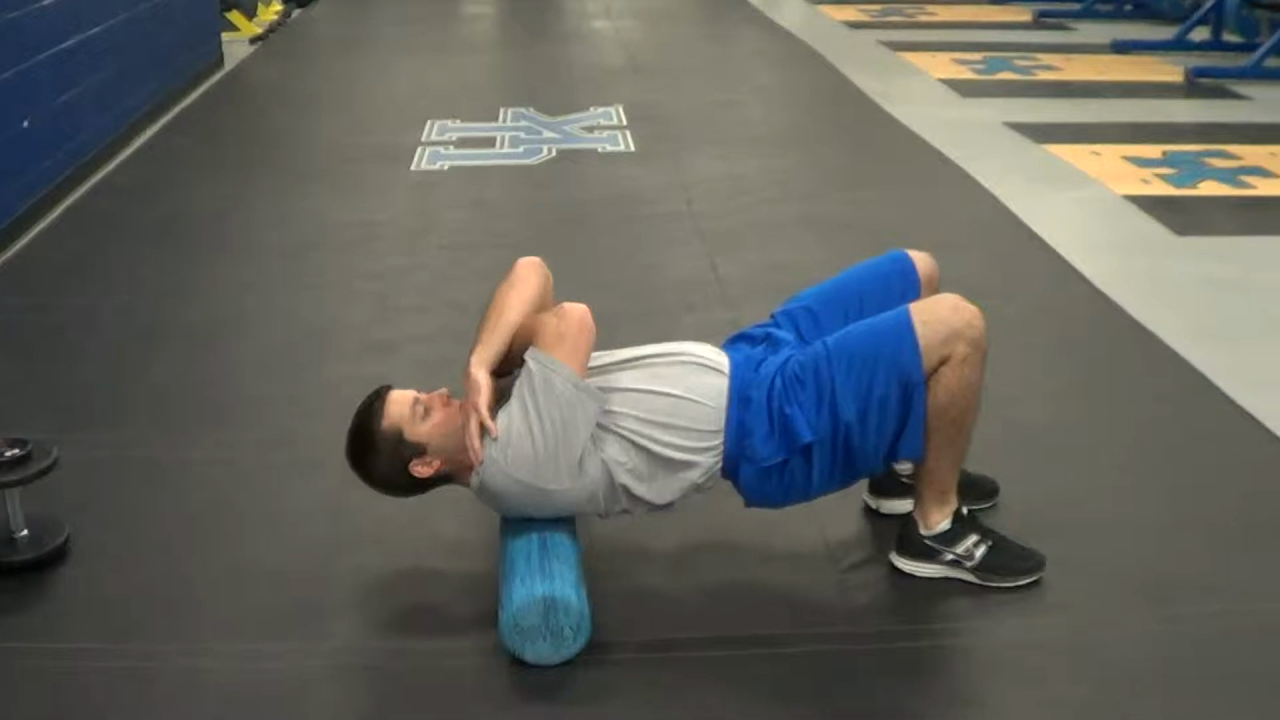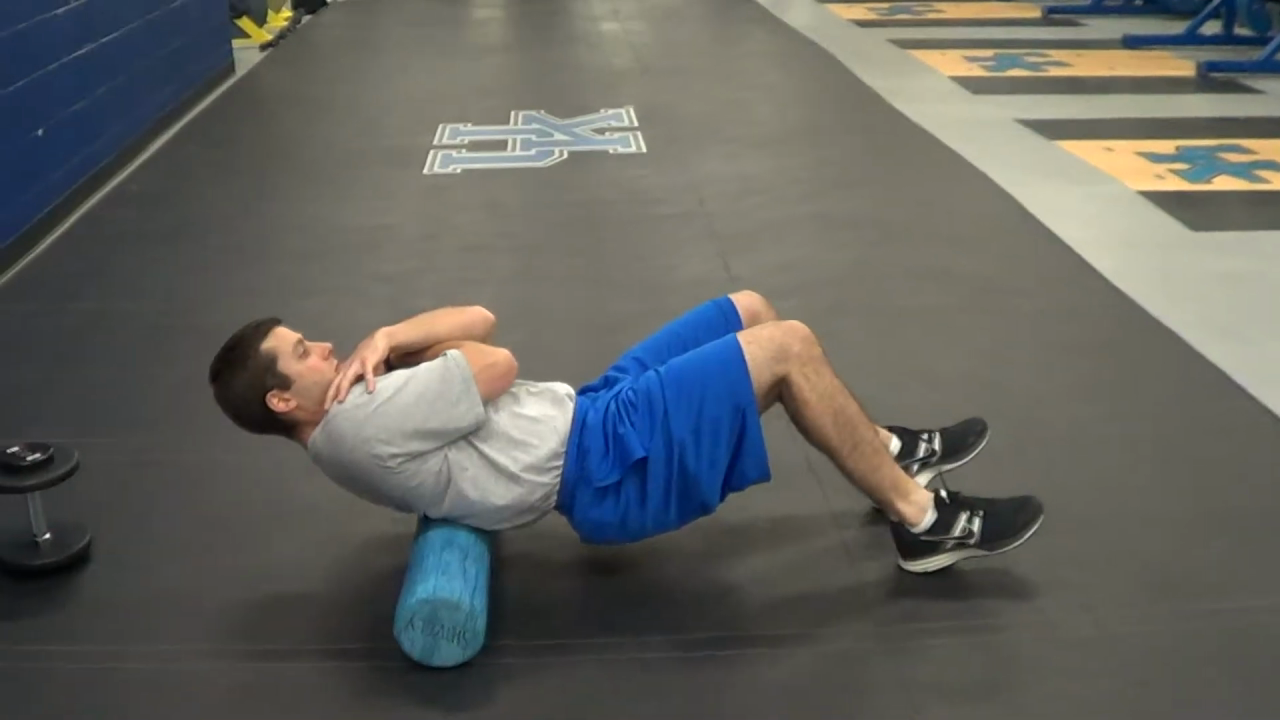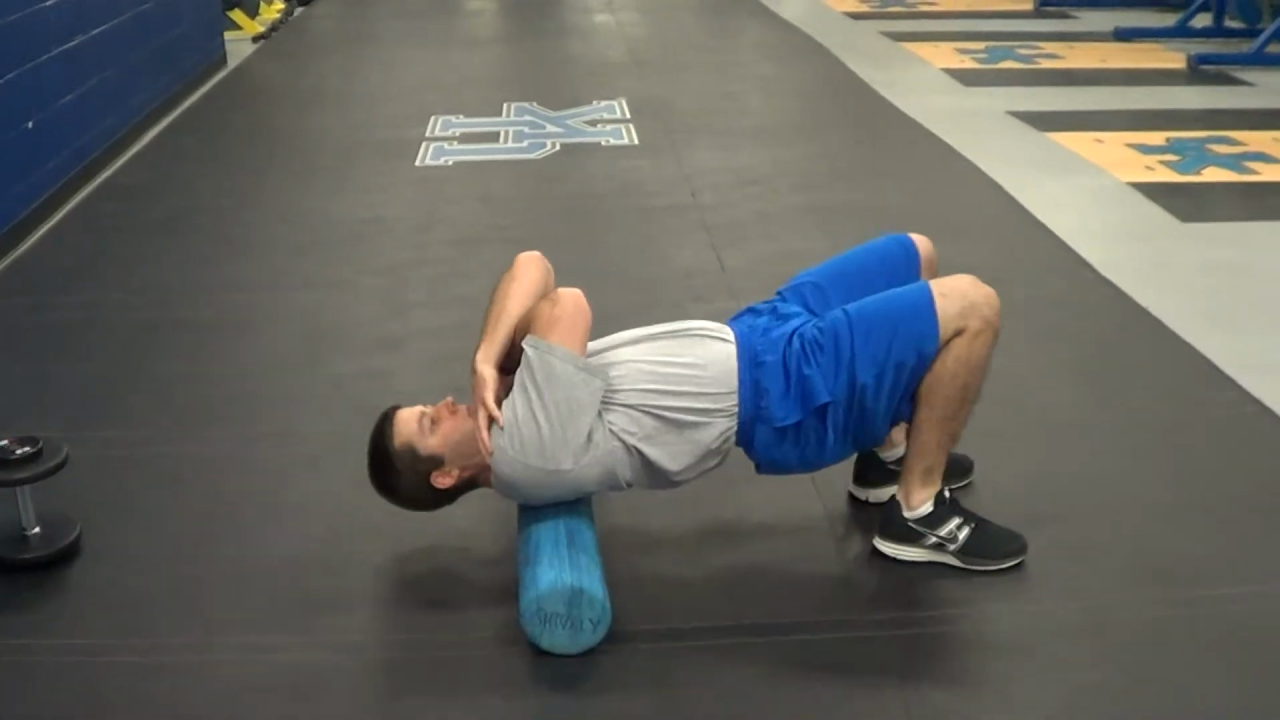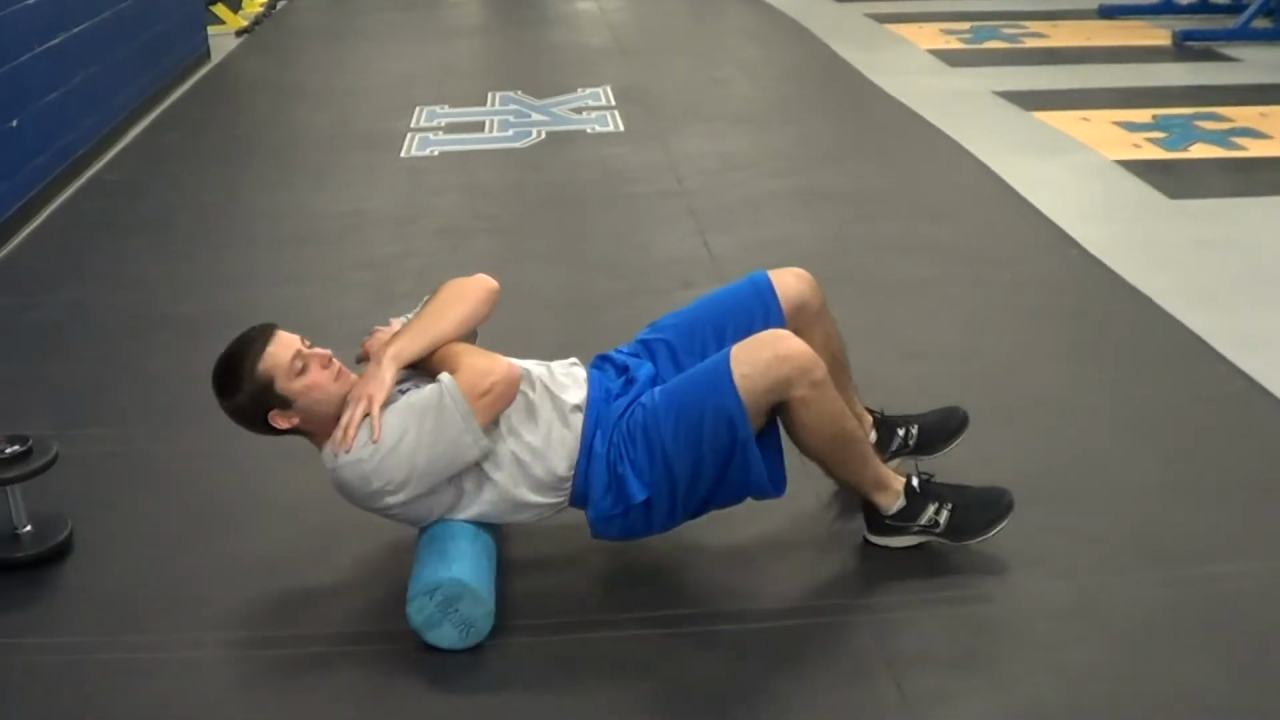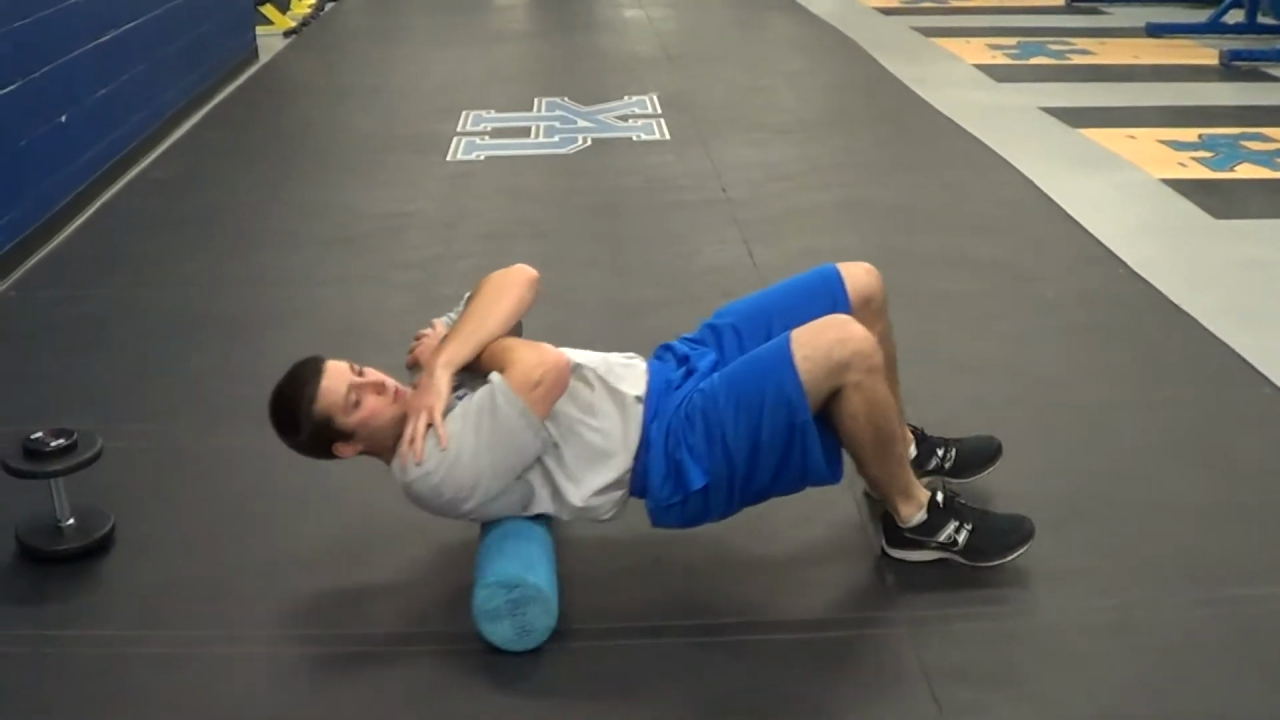
dt=1s
person 1, frame 1
left shoulder: (493, 416)
right shoulder: (519, 470)
left elbow: (531, 270)
right elbow: (571, 322)
left wrist: (481, 359)
right wrist: (505, 349)
left hip: (739, 370)
right hip: (761, 427)
left knee: (918, 273)
right knee: (957, 325)
left ankle: (901, 468)
right ankle: (936, 529)
person 1, frame 2
left shoulder: (359, 410)
right shoulder: (361, 426)
left elbow: (482, 318)
right elbow: (500, 368)
left wrist: (385, 339)
right wrist: (397, 348)
left hip: (590, 414)
right hip: (608, 465)
left knee: (750, 310)
right knee: (790, 345)
left ankle: (886, 452)
right ankle: (923, 519)
person 1, frame 3
left shoulder: (510, 410)
right shoulder: (532, 462)
left elbow: (530, 265)
right elbow: (567, 307)
left wrist: (488, 357)
right wrist: (503, 356)
left hip: (752, 341)
right hip: (775, 391)
left knee: (920, 256)
right knee: (973, 304)
left ankle: (884, 455)
right ankle: (917, 513)
person 1, frame 4
left shoulder: (370, 385)
right shoulder: (366, 464)
left elbow: (481, 287)
right elbow: (496, 383)
left wrist: (395, 355)
right wrist: (427, 347)
left hip: (603, 386)
right hip: (613, 465)
left knee: (794, 292)
right knee: (786, 360)
left ankle: (866, 434)
right ankle: (897, 506)
person 1, frame 5
left shoulder: (433, 380)
right shoulder: (438, 471)
left elbow: (520, 278)
right elbow: (546, 371)
left wrist: (446, 361)
right wrist: (477, 346)
left hip: (666, 376)
right hip: (681, 452)
left knee: (859, 286)
right knee: (851, 343)
left ankle: (902, 450)
right ankle: (916, 519)
